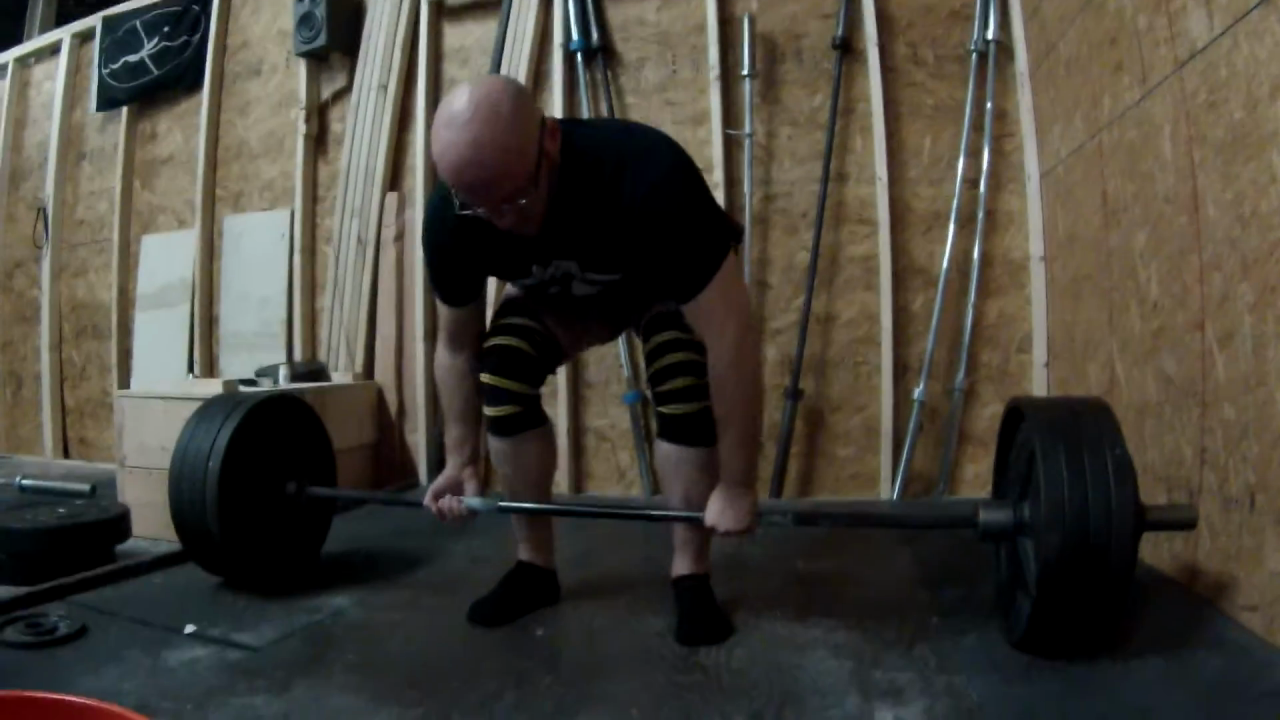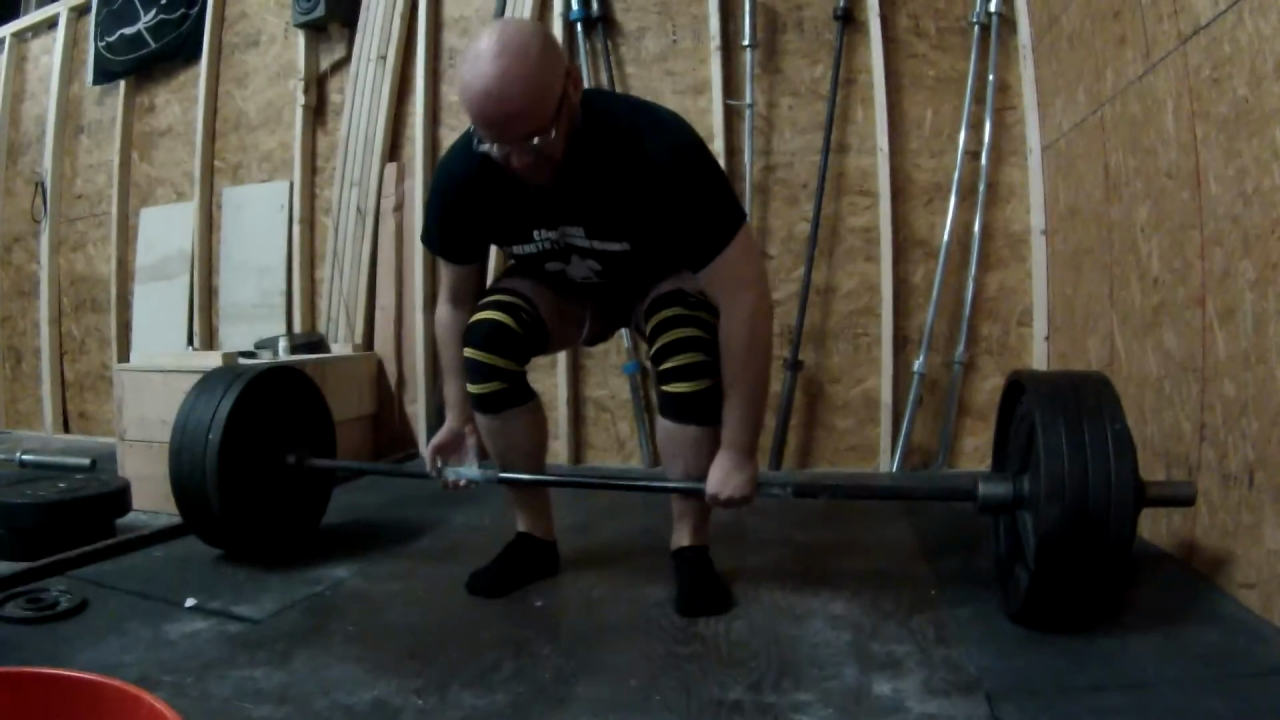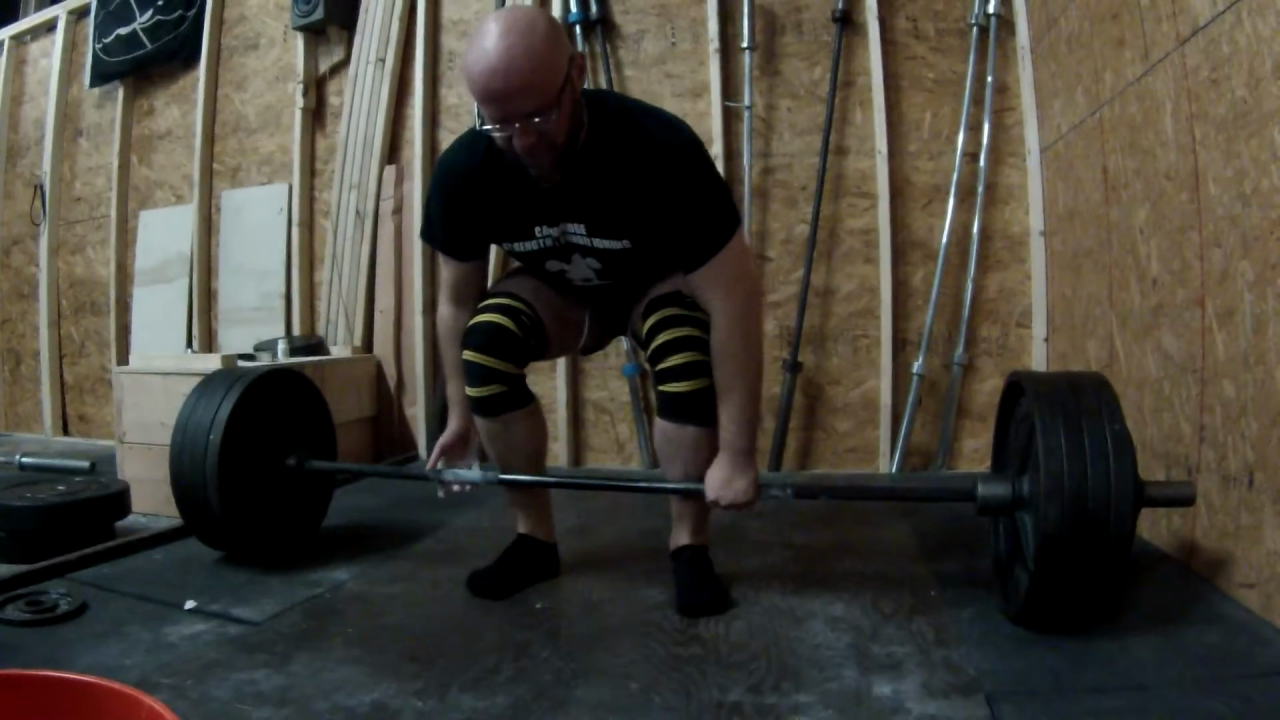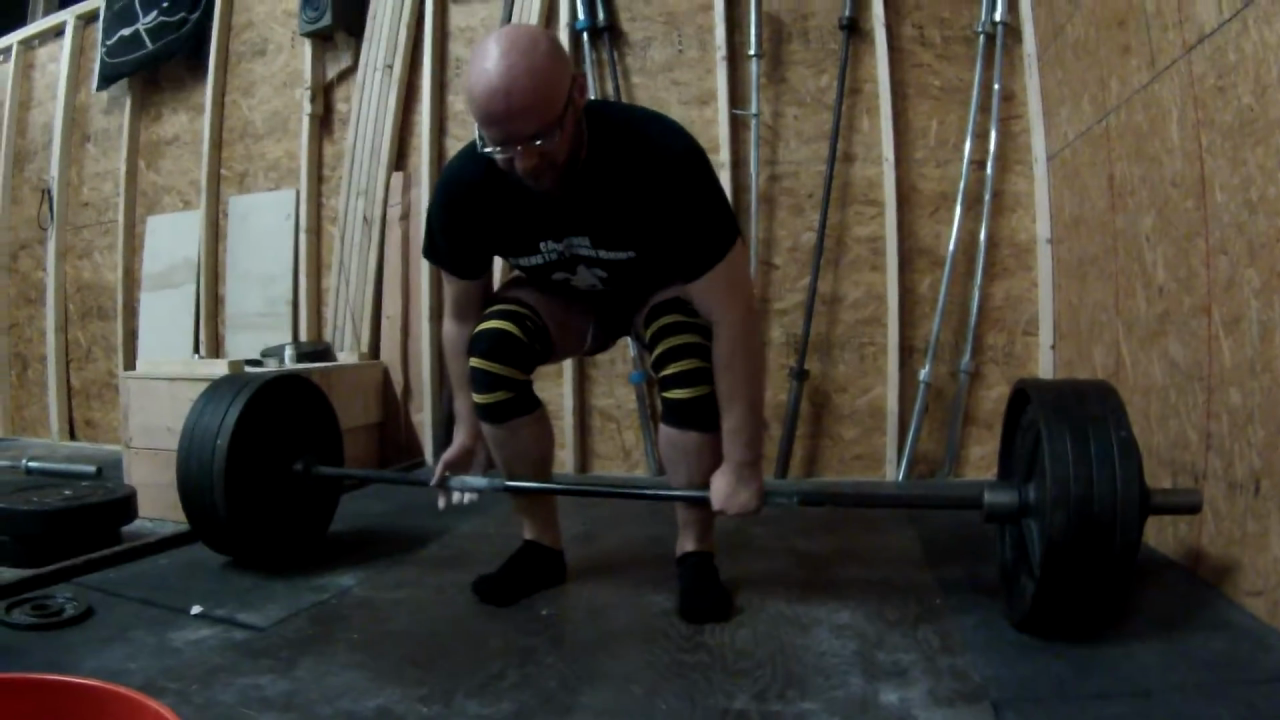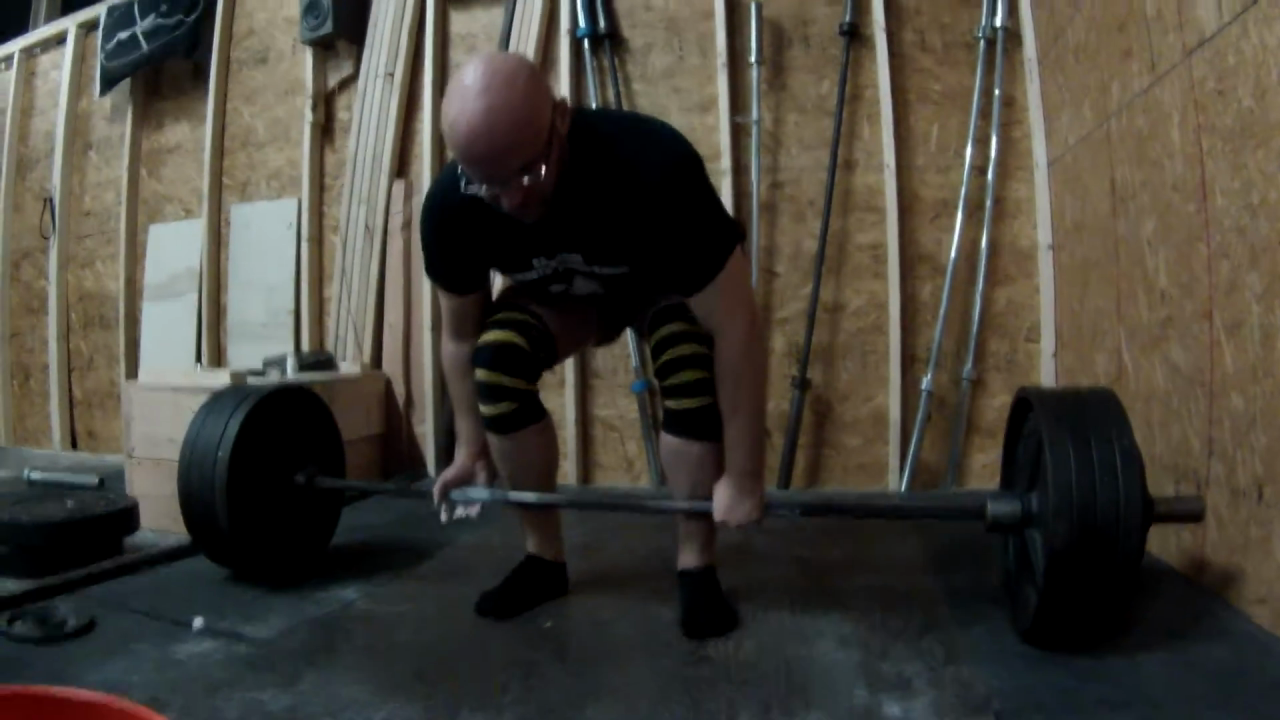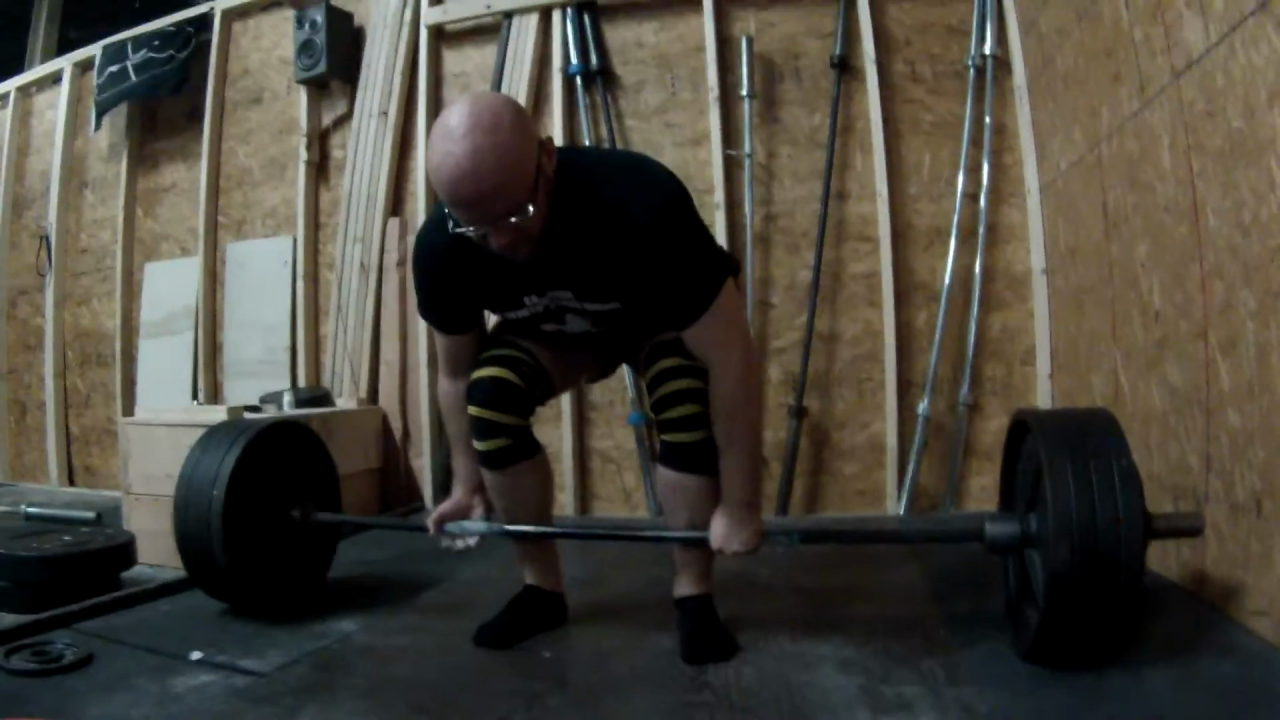
dt=0.3s
person 1, frame 1
left shoulder: (647, 178)
right shoulder: (450, 217)
left elbow: (732, 339)
right elbow: (457, 344)
left wrist: (736, 486)
right wrist: (460, 459)
left hip: (664, 279)
right hip: (557, 290)
left knee: (684, 385)
right knee: (502, 375)
left ankle: (690, 575)
right ankle: (535, 564)
person 1, frame 2
left shoulder: (658, 151)
right shoulder: (461, 177)
left elbow: (745, 298)
right elbow: (455, 302)
left wrist: (738, 452)
right wrist: (456, 415)
left hip: (661, 275)
right hip: (557, 285)
left knee: (689, 353)
right knee: (486, 342)
left ankle: (689, 545)
right ankle: (534, 535)
person 1, frame 3
left shoulder: (659, 150)
right shoulder: (463, 172)
left elbow: (733, 302)
right elbow: (456, 300)
left wrist: (736, 454)
right wrist: (460, 415)
left hip: (658, 281)
right hip: (560, 289)
left knee: (686, 352)
right knee: (484, 345)
left ankle: (689, 546)
right ankle: (535, 537)
person 1, frame 4
left shoulder: (660, 159)
right shoulder: (463, 187)
left elbow: (732, 316)
right elbow: (461, 317)
left wrist: (741, 464)
right wrist: (468, 431)
left hip: (663, 283)
right hip: (563, 293)
left knee: (690, 359)
right knee: (492, 351)
left ankle: (694, 552)
right ankle: (541, 544)
person 1, frame 5
left shoulder: (652, 168)
right shoulder: (450, 207)
left elbow: (735, 327)
right elbow: (460, 334)
left wrist: (742, 476)
right wrist: (470, 449)
left hip: (665, 281)
right hip: (560, 292)
left knee: (690, 369)
right knee: (496, 360)
left ankle: (696, 565)
right ankle: (544, 556)
person 1, frame 6
left shoulder: (642, 207)
right shoulder: (441, 248)
left elbow: (731, 361)
right elbow: (455, 374)
left wrist: (739, 506)
right wrist: (467, 484)
left hip: (661, 316)
right hip: (556, 329)
left knee: (687, 400)
right knee: (489, 395)
left ankle: (692, 594)
right ankle: (542, 588)
